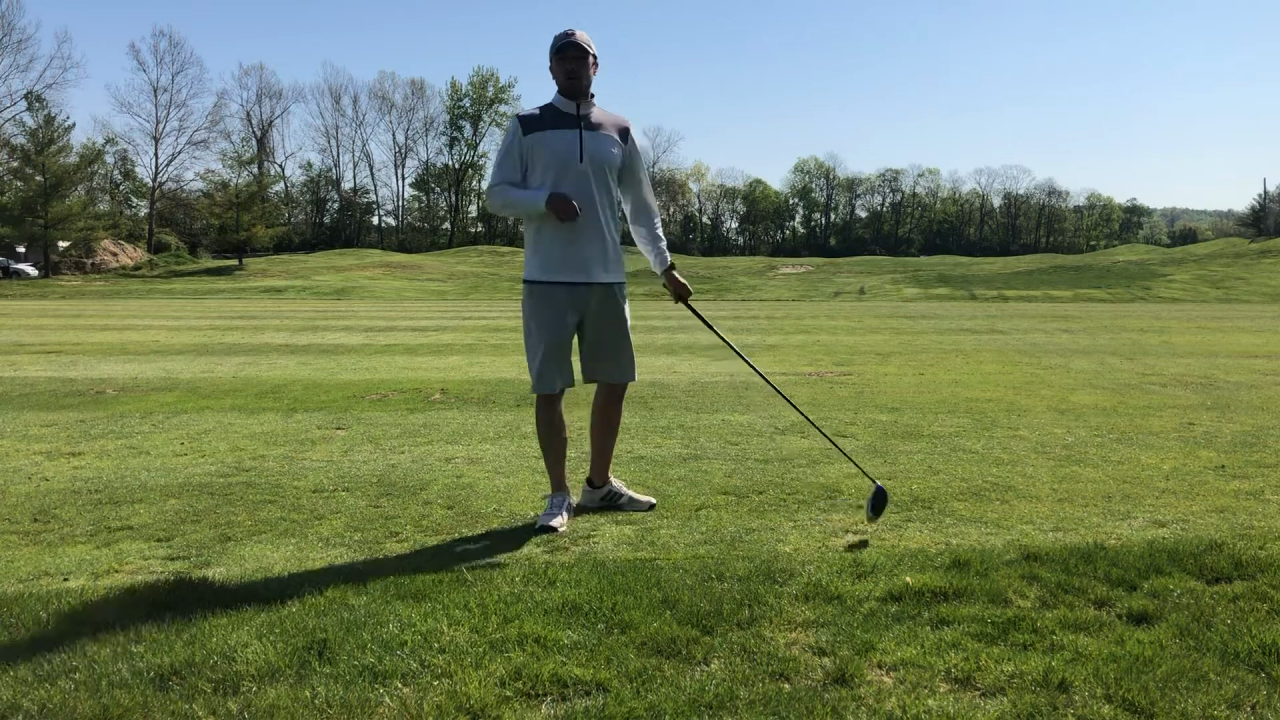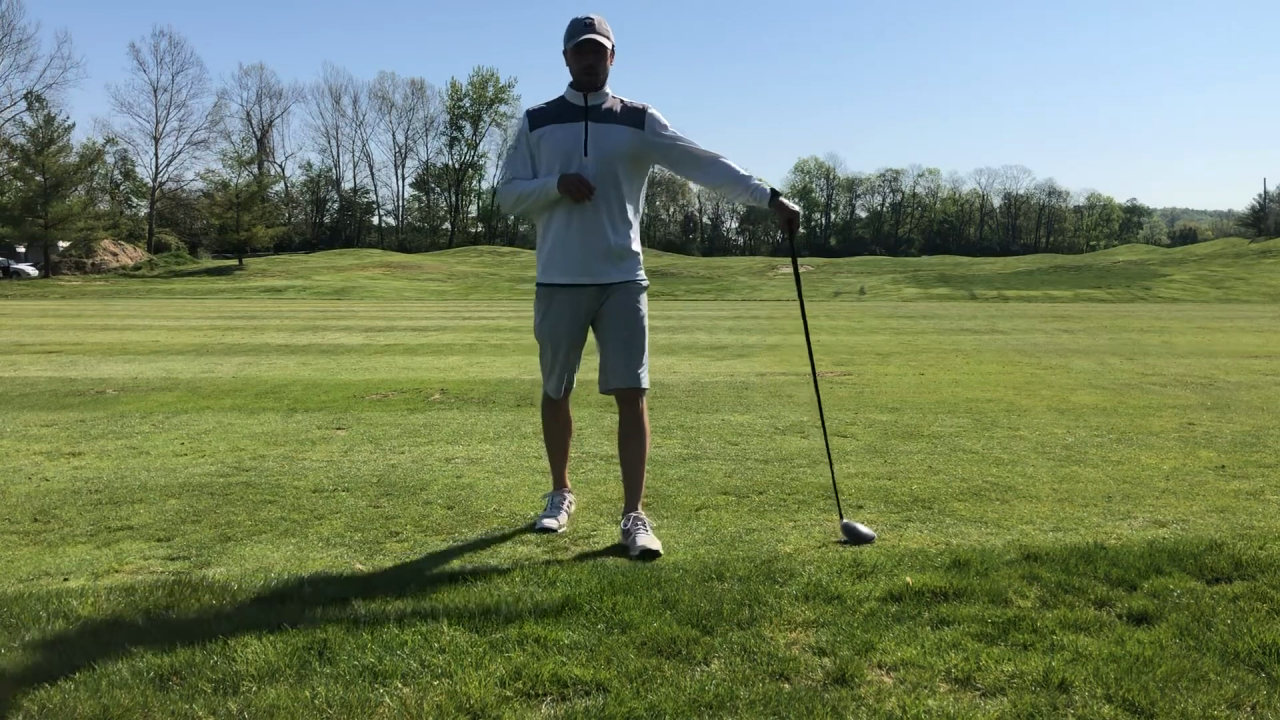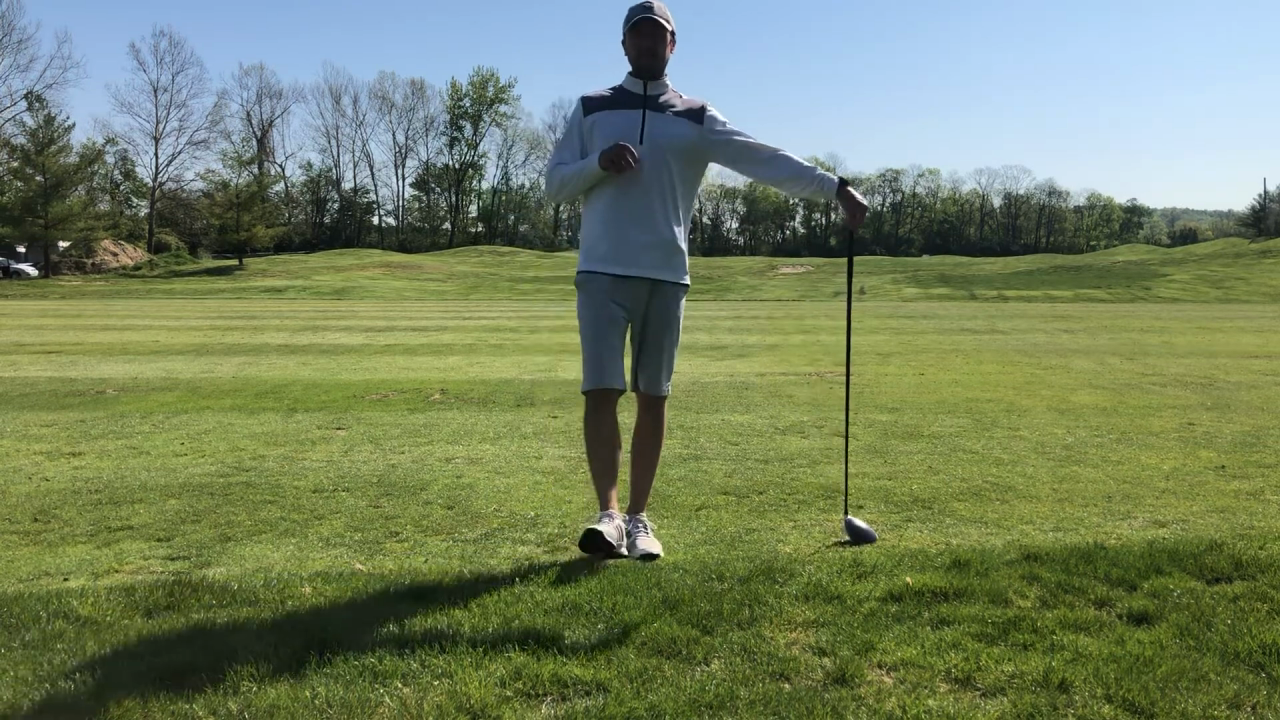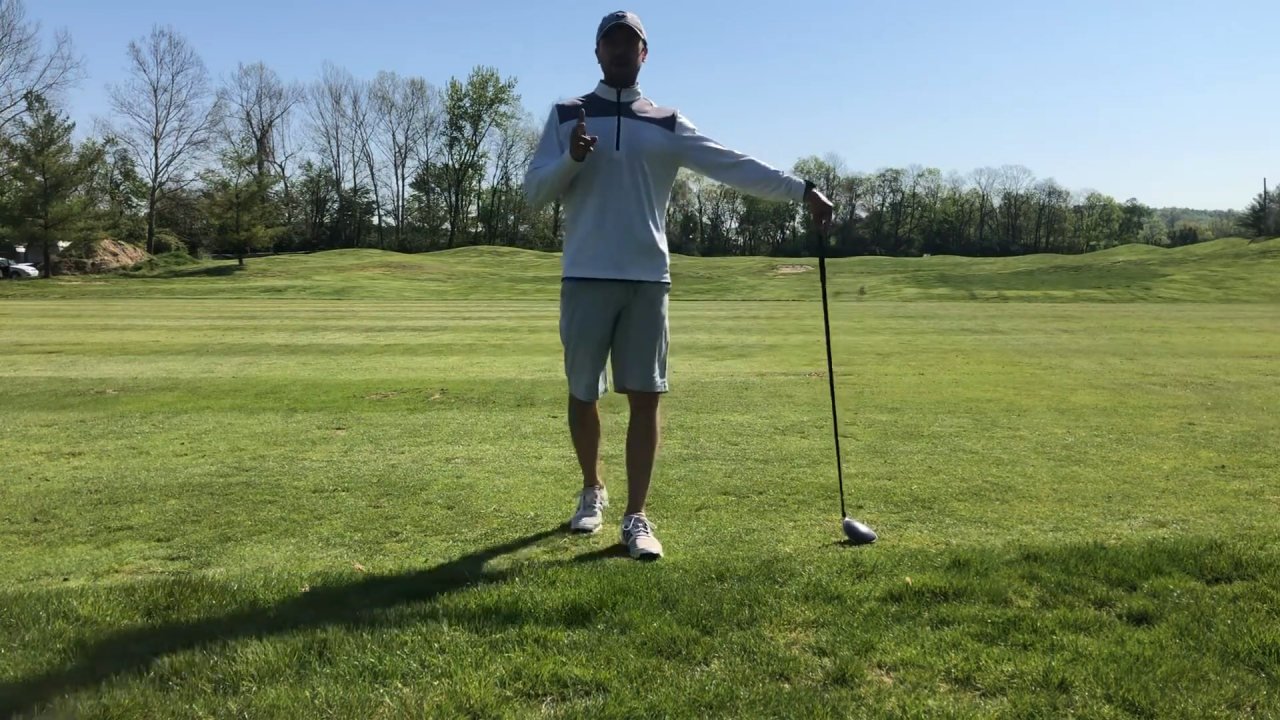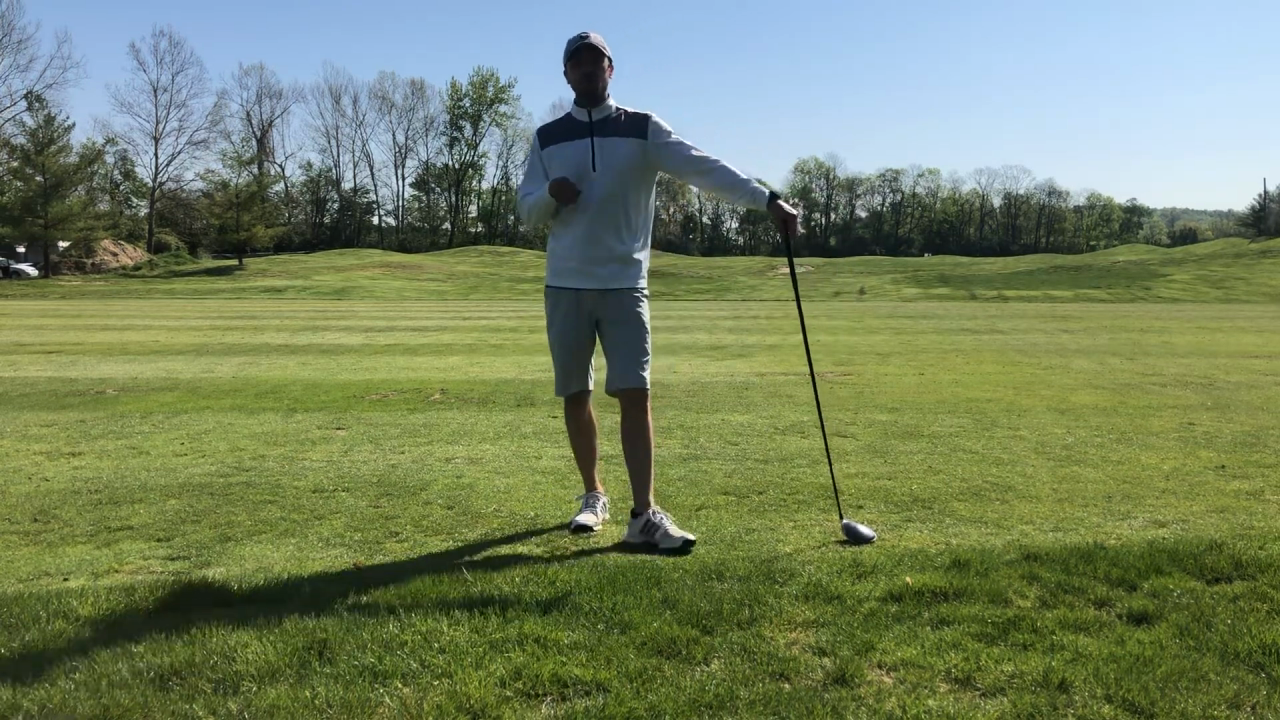
dt=1s
person 1, frame 1
left shoulder: (618, 132)
right shoulder: (525, 127)
left elbow: (641, 205)
right elbow: (497, 195)
left wrist: (666, 265)
right wrist: (545, 200)
left hip: (607, 280)
right hip: (547, 281)
left knee: (615, 383)
right knee: (549, 390)
left ankle: (600, 482)
right ankle: (560, 494)
person 1, frame 2
left shoulder: (638, 120)
right shoulder: (536, 121)
left elbow: (704, 164)
right elbow: (509, 195)
left wrist: (767, 196)
right wrist: (555, 185)
left hip: (622, 279)
right hip: (558, 281)
left knee: (631, 394)
right knee: (555, 393)
left ankle: (633, 516)
right ankle: (561, 492)
person 1, frame 3
left shoulder: (697, 118)
right shoulder: (591, 108)
left elbow: (767, 160)
right elbow: (555, 184)
left wrist: (836, 187)
right wrist: (599, 162)
left hip: (666, 275)
right hip: (603, 272)
left knee: (653, 398)
right knee: (601, 391)
left ankle: (638, 517)
right ankle: (609, 516)
person 1, frame 4
left shoulder: (667, 123)
right shoulder: (567, 115)
left elbow: (733, 164)
right elbow: (535, 192)
left wrist: (800, 189)
right wrist: (571, 159)
left hip: (647, 278)
right hip: (585, 276)
left knee: (645, 396)
right knee: (583, 394)
left ankle: (637, 517)
right ankle: (592, 490)
person 1, frame 5
left shoulder: (643, 129)
right shoulder: (547, 137)
left elbow: (704, 168)
right elbow: (527, 211)
left wrist: (766, 199)
right wrist: (551, 193)
left hip: (624, 284)
right hip: (566, 286)
left knee: (634, 393)
right knee: (576, 393)
left ankle: (645, 514)
right ankle: (594, 496)
